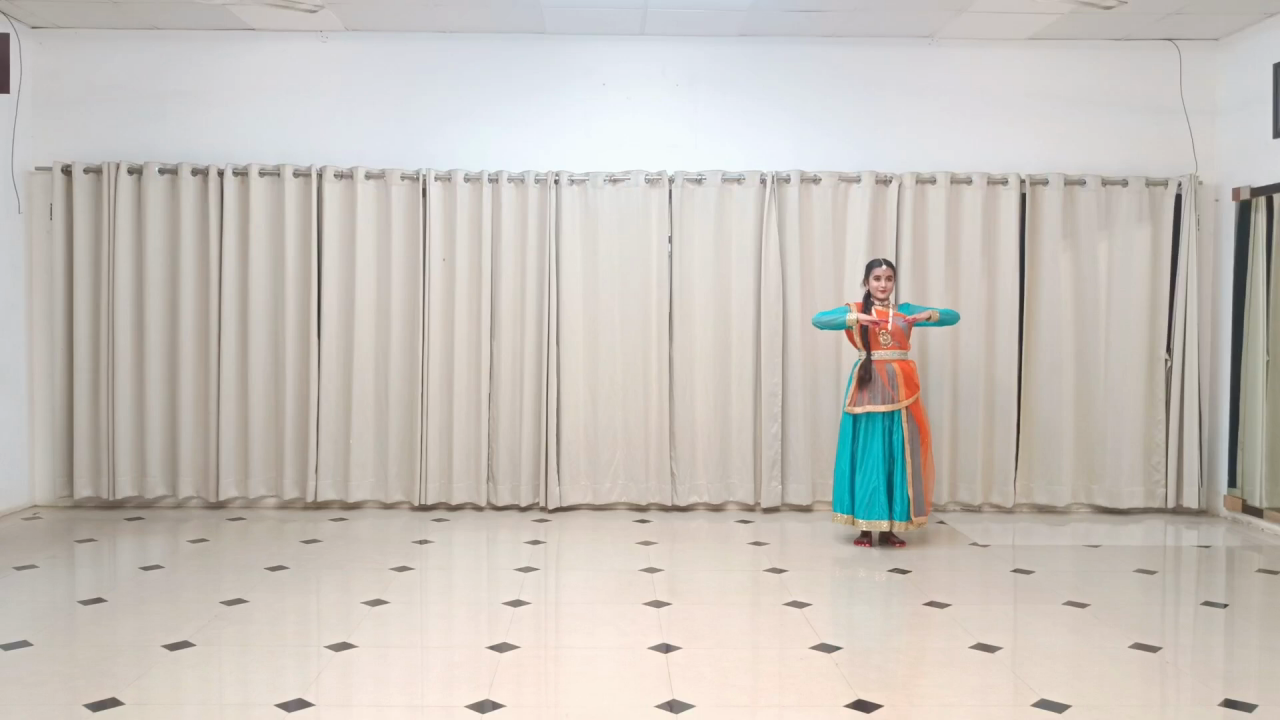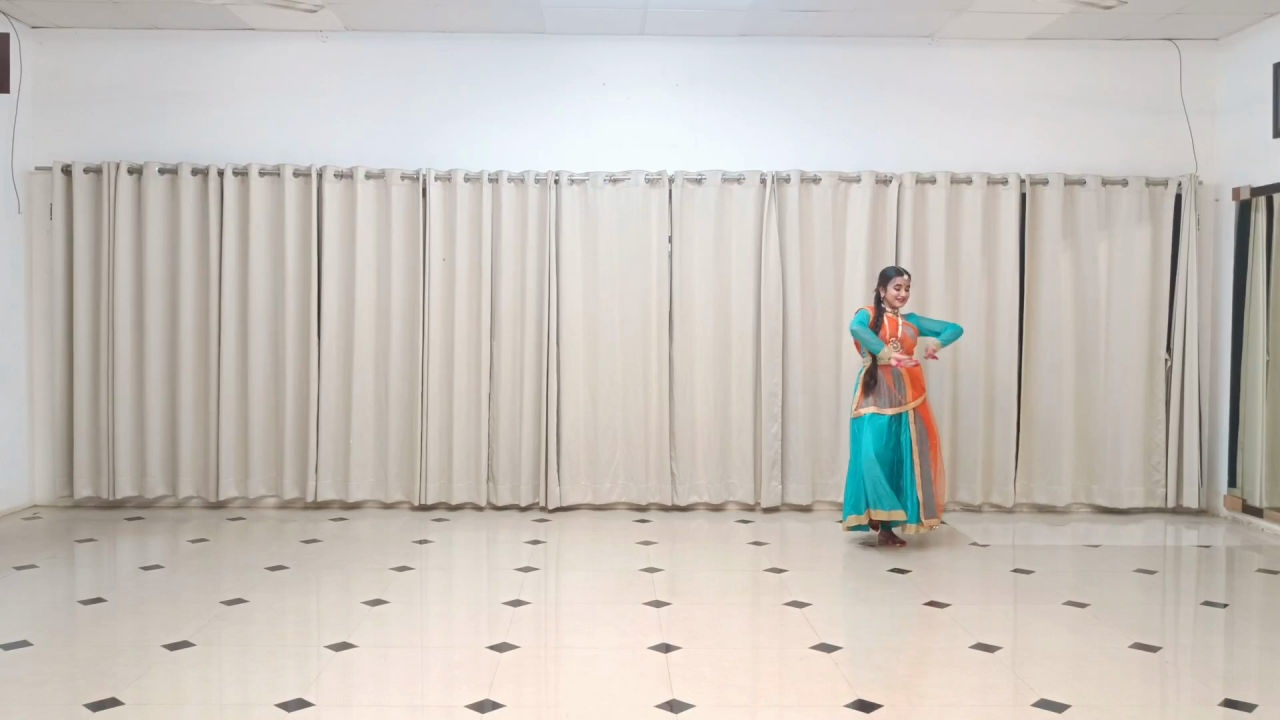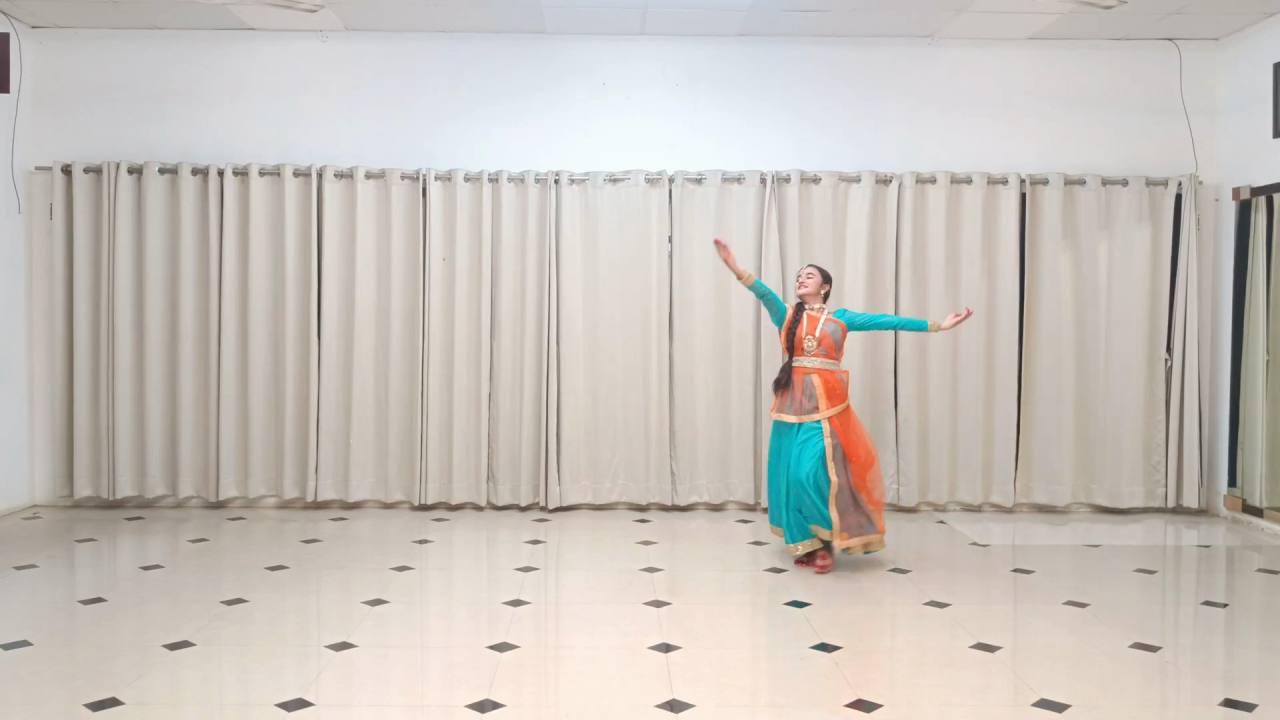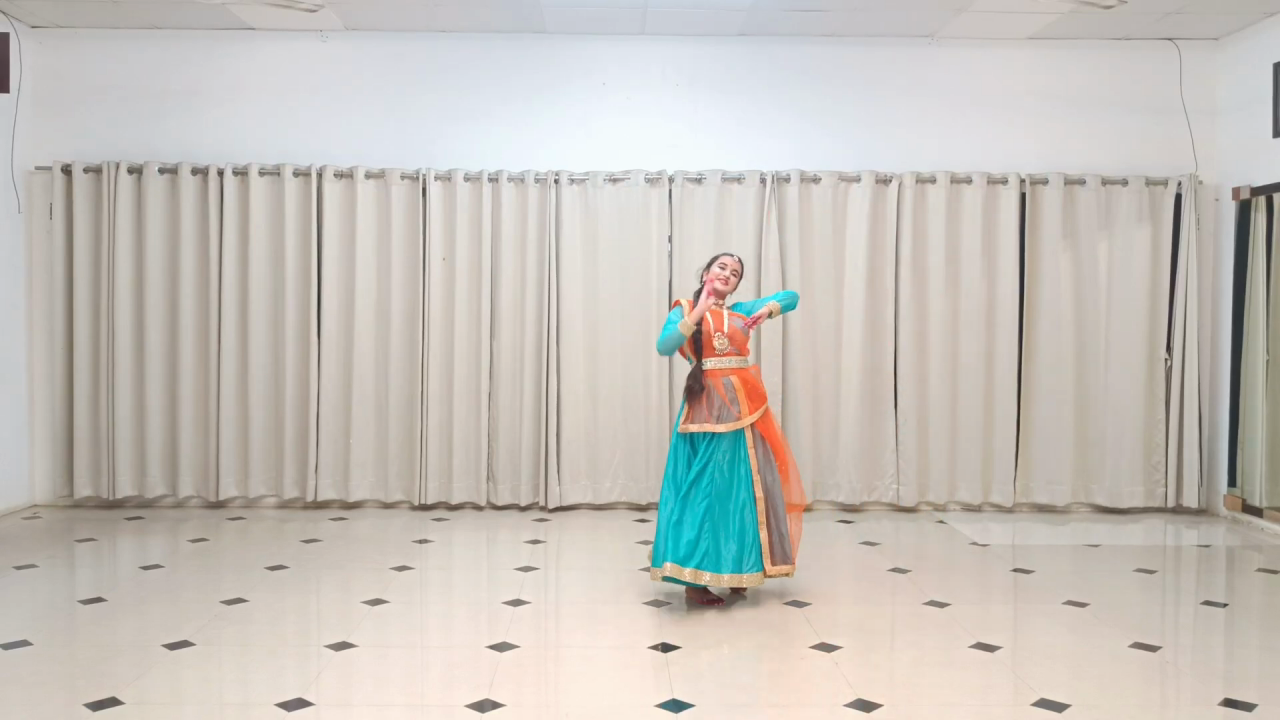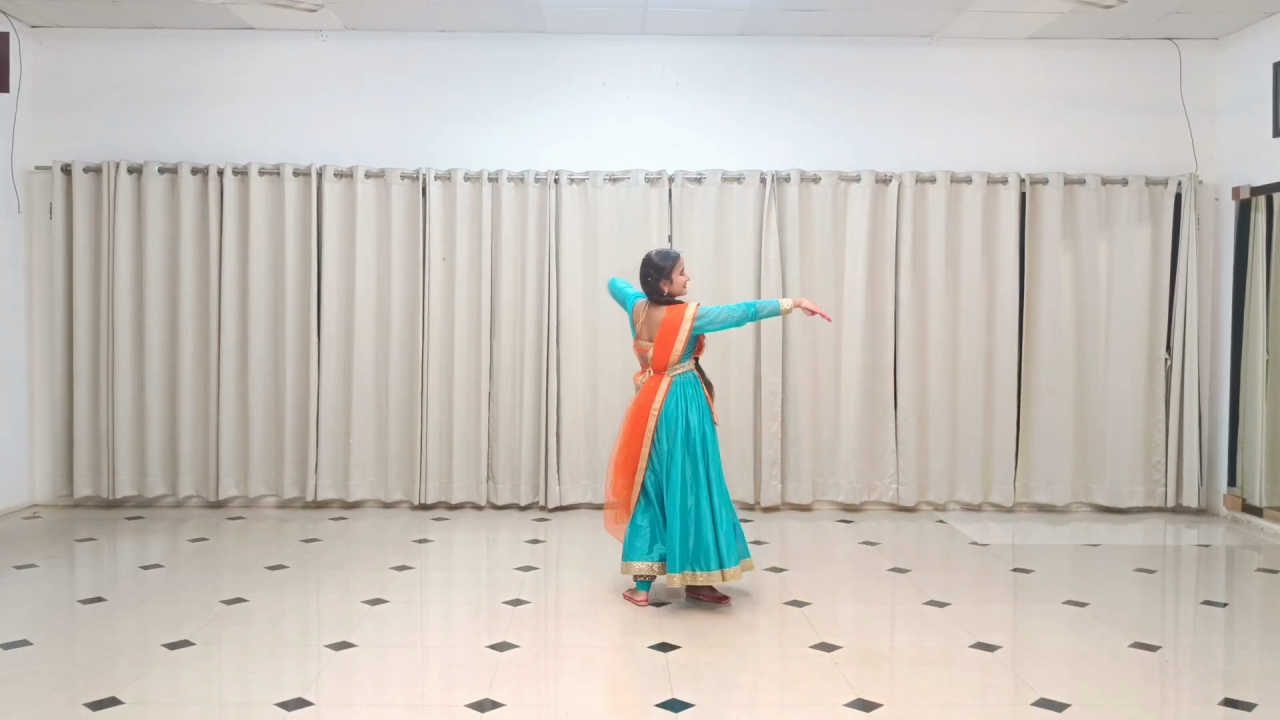
dt=1s
person 1, frame 1
left shoulder: (906, 311)
right shoulder: (856, 311)
left elbow: (953, 317)
right elbow: (819, 320)
left wrist: (929, 315)
right wrist: (856, 318)
left hip: (901, 387)
right hip: (868, 387)
left knee: (899, 454)
right knee: (867, 453)
left ankle: (891, 526)
right ankle: (865, 526)
person 1, frame 2
left shoulder: (912, 322)
right shoulder: (867, 316)
left elbow: (955, 329)
right elbow: (859, 329)
left wrist: (936, 342)
right wrist: (890, 354)
left hip: (906, 395)
right hip: (874, 393)
left knee: (904, 457)
right knee: (870, 455)
left ankle: (887, 527)
right ankle: (875, 517)
person 1, frame 3
left shoulder: (841, 318)
right shoulder: (787, 315)
left elbow: (886, 320)
right elbow: (763, 293)
left wrist: (936, 325)
right wrist: (736, 269)
left hip: (827, 404)
right hip: (792, 404)
left knee: (816, 472)
right knee: (791, 474)
left ankle: (827, 542)
right ankle: (807, 541)
person 1, frame 4
left shoulder: (741, 312)
right shoulder: (684, 311)
left elbow: (790, 297)
right elbow: (664, 346)
left wrist: (766, 310)
right wrist: (695, 314)
left hip: (744, 405)
right hip: (704, 408)
left knee: (744, 487)
right knee: (703, 488)
left ankle: (735, 568)
right ankle: (694, 580)
person 1, frame 5
left shoulder: (640, 308)
right shoulder: (687, 315)
left elbow: (615, 283)
right elbow: (749, 309)
right wrist: (795, 303)
left hip: (651, 401)
right hip: (680, 406)
left knee: (652, 488)
right knee: (698, 488)
left ankle: (641, 584)
right ankle: (698, 579)
